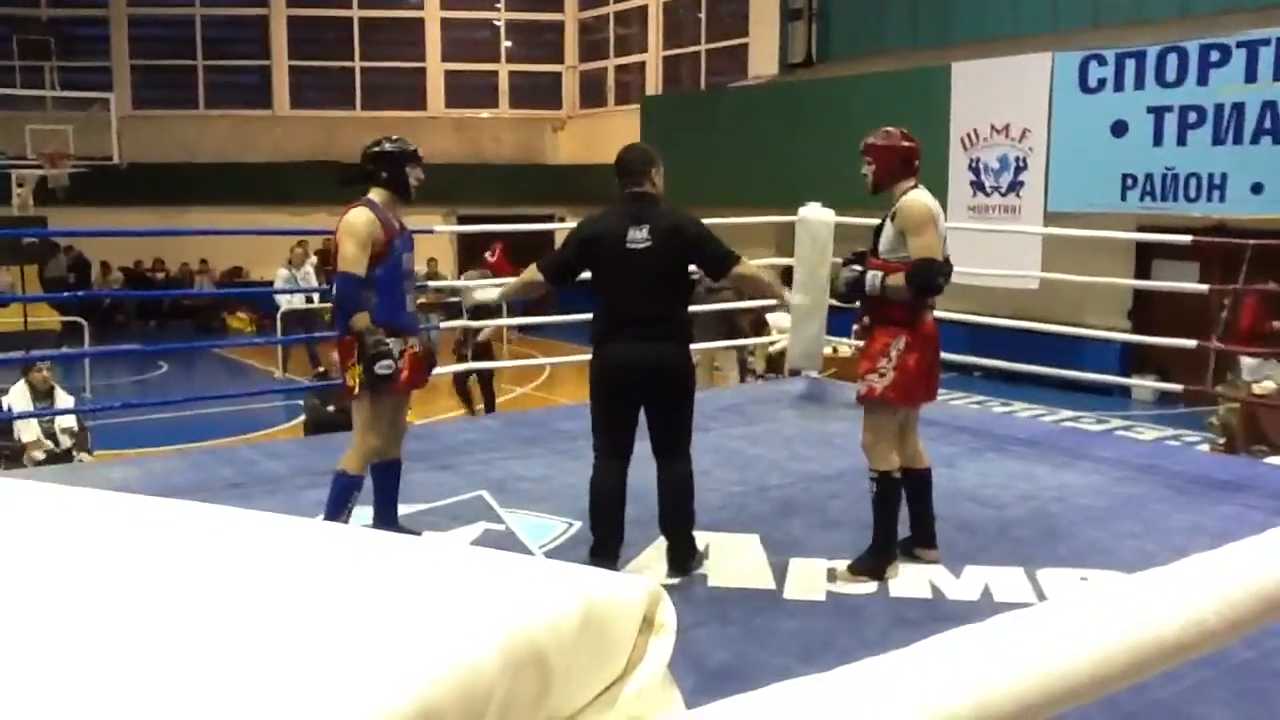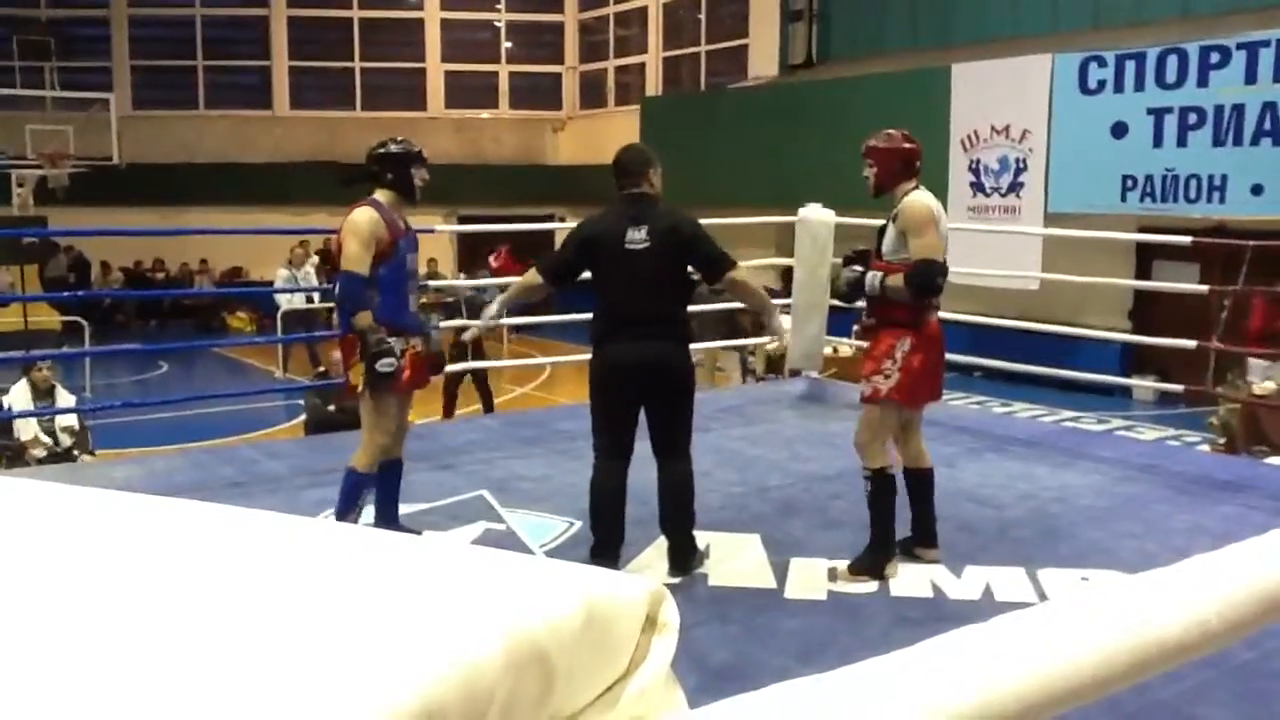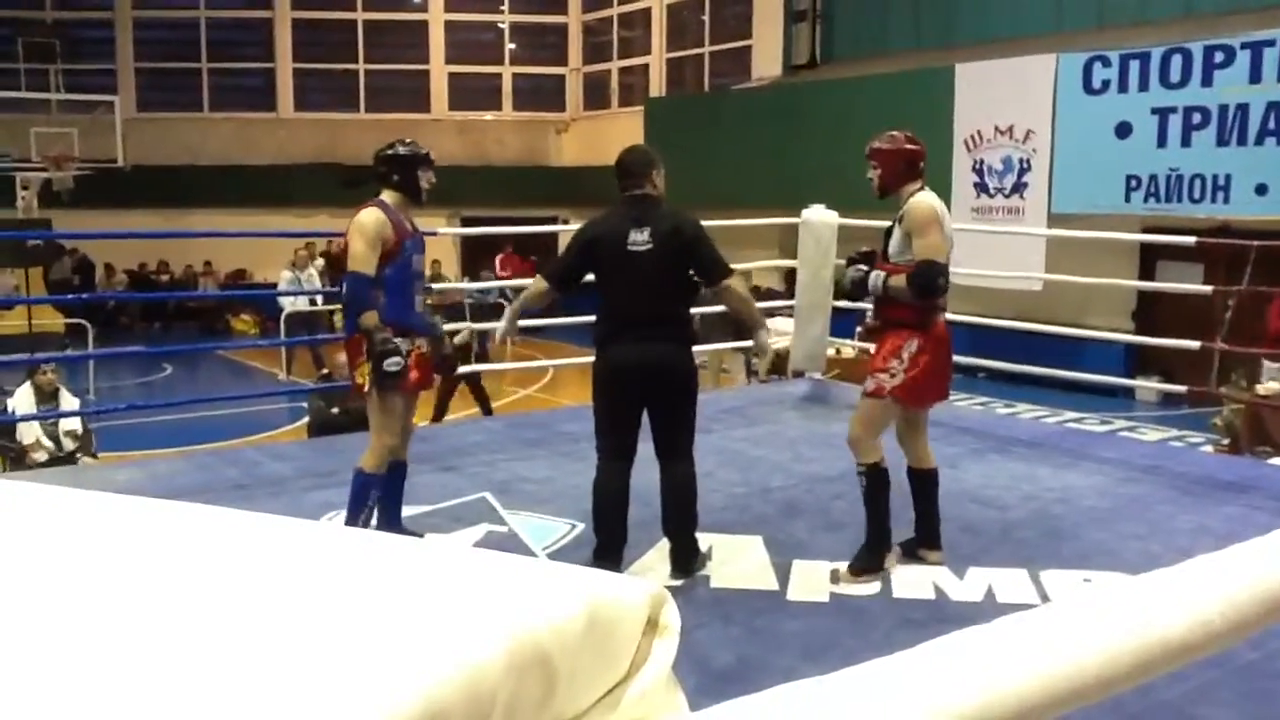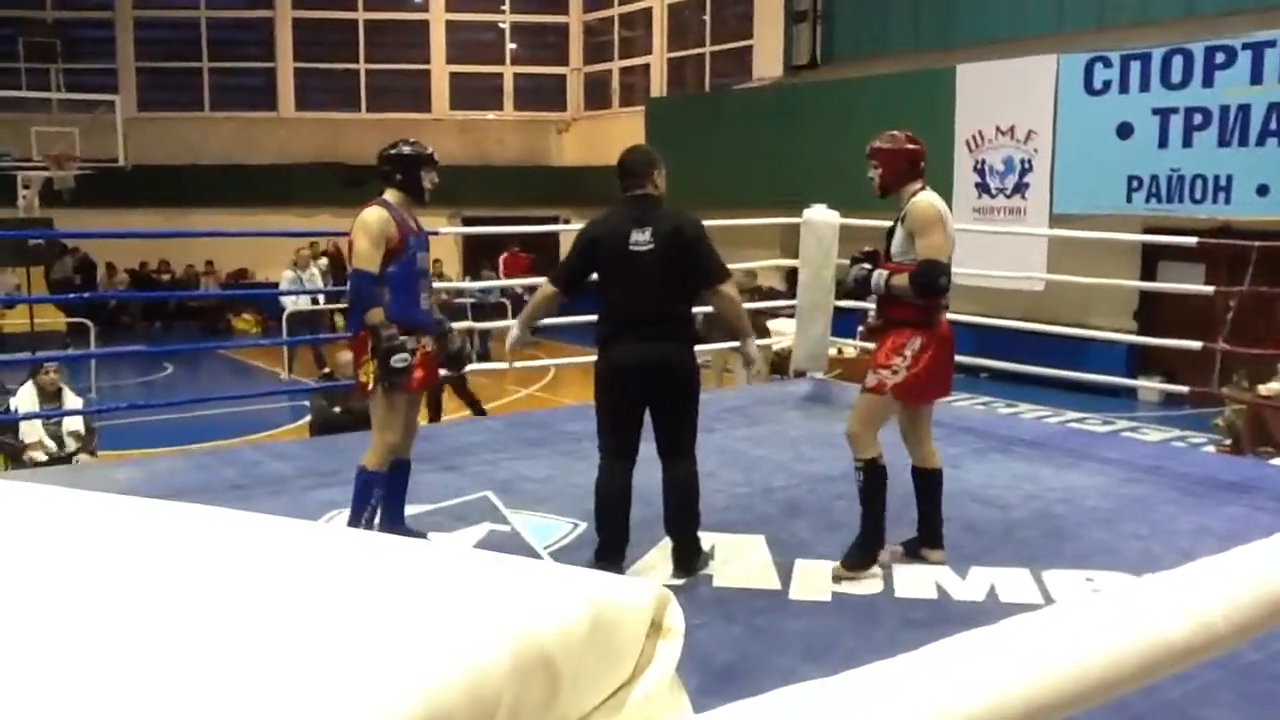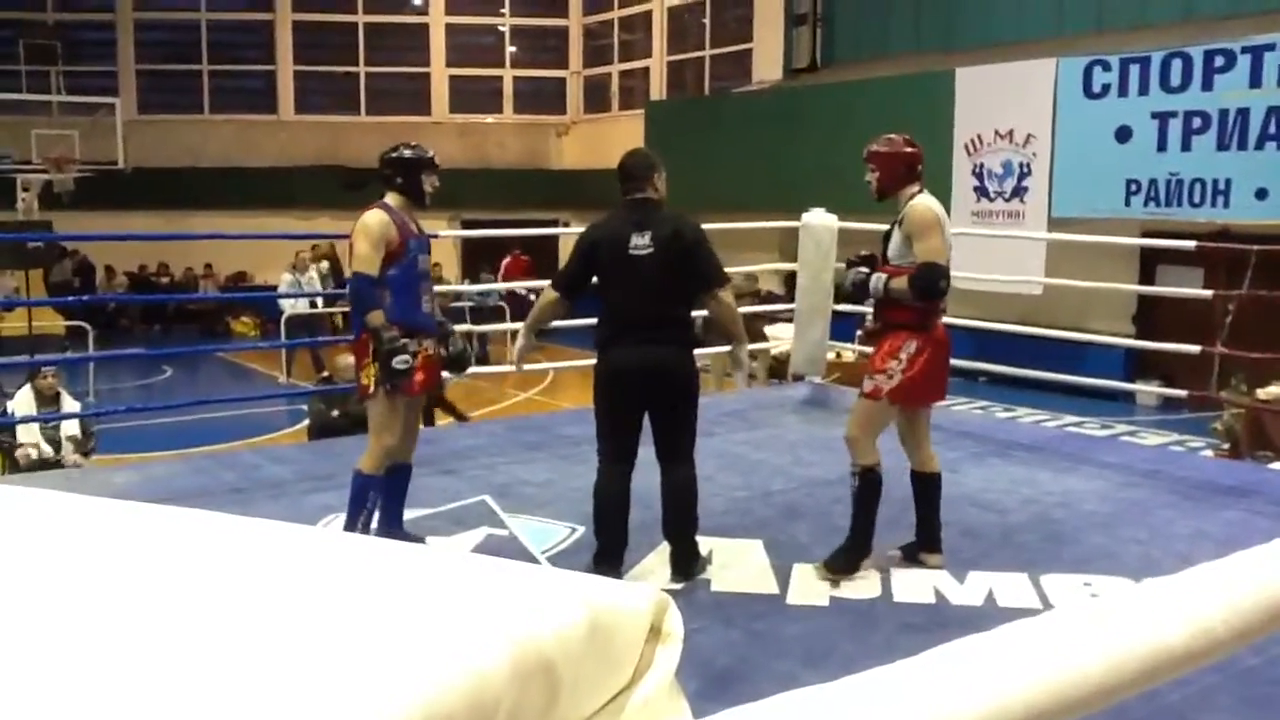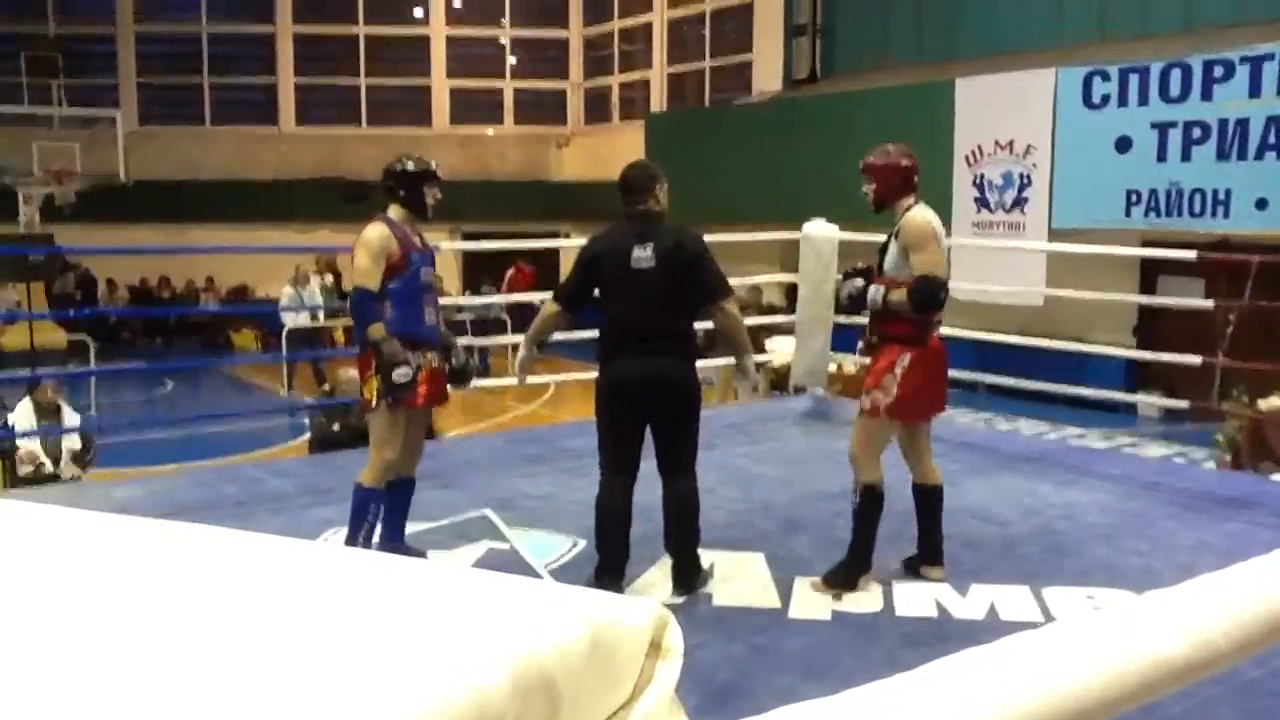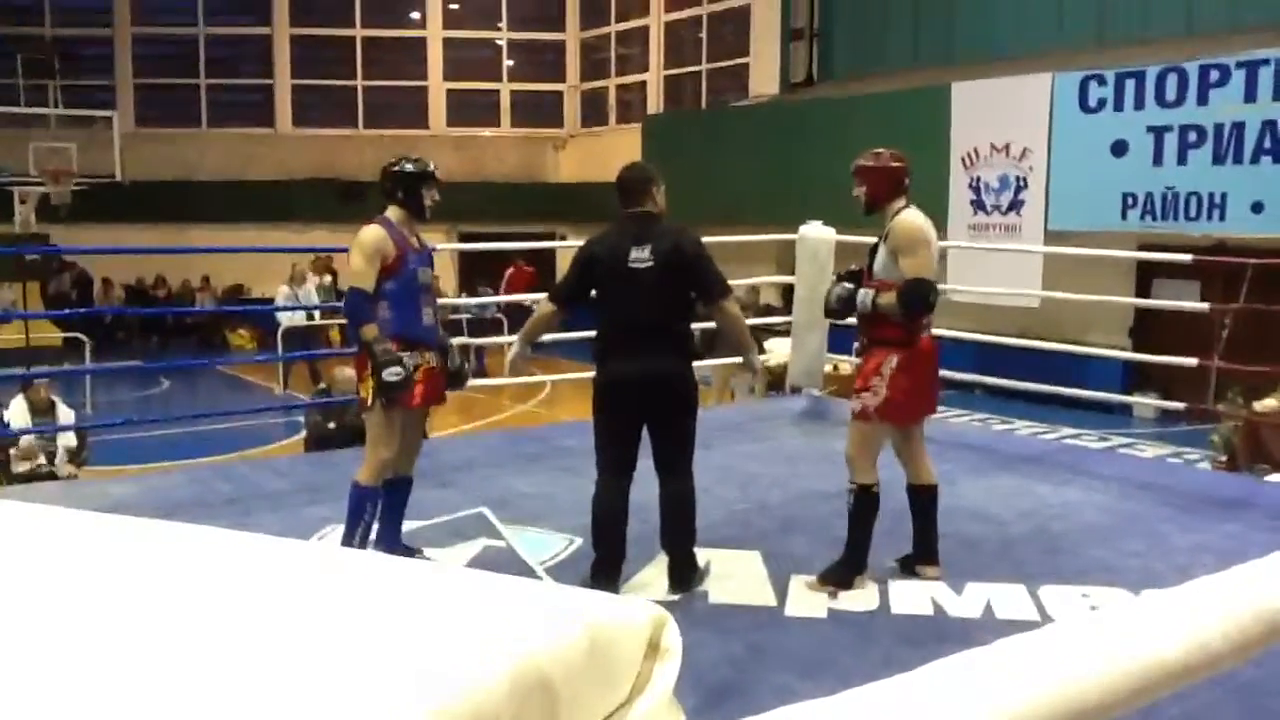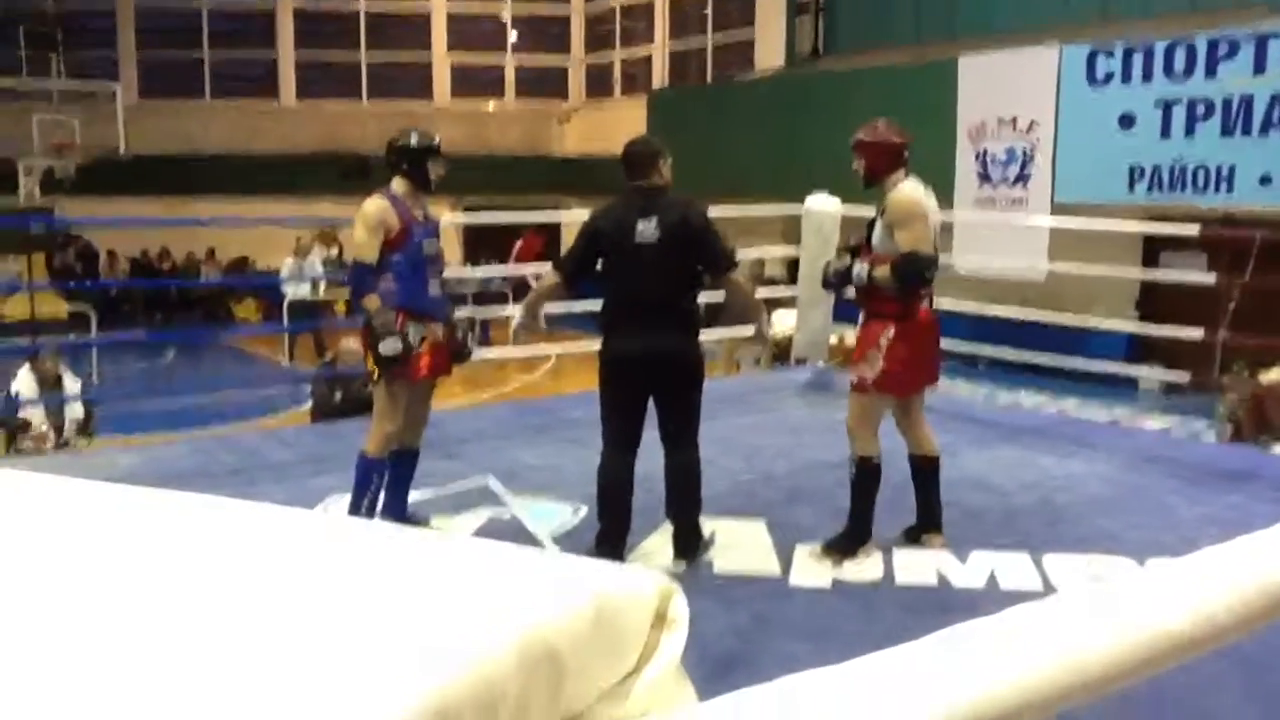
dt=0.1s
person 1, frame 1
left shoulder: (913, 206)
right shoulder: (909, 205)
left elbow: (929, 278)
left wrist: (870, 282)
right wrist: (868, 267)
left hip: (900, 338)
right hip: (903, 334)
left knee: (877, 443)
right knee: (904, 437)
left ankle: (882, 555)
right ankle: (923, 538)
person 1, frame 2
left shoulder: (915, 207)
right shoulder: (911, 206)
left elbow: (928, 280)
left wrist: (870, 282)
right wrist: (868, 266)
left hip: (904, 338)
right hip: (905, 334)
left knee: (870, 441)
right knee: (907, 437)
left ankle: (880, 553)
right ankle: (923, 538)
person 1, frame 3
left shoulder: (920, 208)
right shoulder: (916, 207)
left elbow: (930, 282)
left wrist: (873, 281)
right wrist: (874, 267)
left hip: (912, 340)
right hip: (910, 335)
left knee: (862, 435)
right knee: (913, 437)
left ankle: (876, 550)
right ankle: (927, 540)
person 1, frame 4
left shoulder: (922, 208)
right shoulder: (917, 207)
left elbow: (932, 281)
left wrist: (876, 280)
right wrist: (876, 266)
left hip: (915, 338)
right hip: (912, 334)
left knee: (861, 430)
right knee: (917, 436)
left ankle: (869, 545)
right ankle: (930, 540)
person 1, frame 5
left shoulder: (920, 211)
right shoulder: (915, 210)
left elbow: (932, 284)
left wrist: (874, 283)
right wrist: (874, 269)
left hip: (910, 341)
right hip: (911, 337)
left knee: (860, 436)
right knee: (916, 439)
left ankle: (857, 550)
right ankle: (928, 544)
person 1, frame 6
left shoulder: (916, 223)
right shoulder: (913, 221)
left elbow: (930, 296)
left wrist: (872, 296)
right wrist: (871, 283)
left hip: (906, 353)
right hip: (908, 349)
left knee: (863, 453)
right knee: (917, 452)
left ankle: (857, 565)
right ankle: (930, 557)
person 1, frame 7
left shoulder: (905, 226)
right shoulder: (911, 223)
left elbow: (920, 299)
left wrist: (862, 299)
right wrist: (863, 283)
left hip: (896, 355)
right hip: (907, 351)
left knee: (859, 456)
right knee: (912, 451)
left ankle: (853, 565)
right ankle: (925, 556)
person 1, frame 8
left shoulder: (901, 199)
right shoulder: (915, 193)
left elbow: (916, 272)
left wrist: (858, 273)
right wrist: (864, 261)
left hip: (895, 326)
right hip: (910, 322)
left knee: (861, 427)
right knee: (912, 422)
left ankle: (857, 535)
right ankle: (929, 525)
person 2, frame 1
left shoulder: (596, 226)
right shoulder: (680, 224)
left elbow: (542, 274)
right elbow: (737, 272)
left wrist: (501, 294)
right wrist: (781, 295)
left hip: (613, 358)
right hip: (669, 357)
left knee: (609, 460)
right knee: (674, 457)
left ankle: (604, 557)
right ankle: (681, 553)
person 2, frame 2
left shoulder: (594, 228)
right shoulder: (678, 225)
left elbow: (542, 278)
right elbow: (729, 276)
left wrist: (501, 303)
right wrist: (768, 311)
left hip: (612, 357)
right hip: (668, 357)
left knee: (610, 460)
right knee: (674, 457)
left ankle: (605, 557)
right ankle: (682, 553)
person 2, frame 3
left shoulder: (598, 229)
right shoulder: (681, 225)
left elbow: (548, 285)
right elbow: (726, 285)
left wrist: (511, 317)
right wrist: (759, 329)
left hip: (616, 358)
right hip: (671, 357)
left knee: (613, 460)
right knee: (676, 459)
left ankle: (608, 558)
right ankle: (684, 555)
person 2, frame 4
left shoulder: (600, 229)
right shoulder: (682, 226)
left elbow: (555, 288)
right elbow: (721, 290)
left wrist: (521, 326)
right wrist: (747, 339)
left hip: (618, 358)
right hip: (673, 357)
left knee: (615, 460)
right knee: (679, 458)
left ankle: (609, 558)
right ankle: (687, 554)
person 2, frame 5
left shoulder: (600, 232)
right shoulder: (682, 229)
left elbow: (558, 294)
right elbow: (717, 295)
left wrist: (526, 334)
right wrist: (739, 345)
left hip: (617, 362)
right hip: (672, 360)
left knee: (614, 464)
right knee: (677, 462)
left ankle: (608, 562)
right ankle: (685, 558)
person 2, frame 6
left shoulder: (602, 245)
right shoulder: (684, 241)
left elbow: (559, 306)
right elbow: (722, 307)
left wrist: (528, 346)
right wrist: (745, 355)
left hip: (619, 374)
right hip: (674, 373)
left knee: (616, 477)
right knee: (679, 475)
left ankle: (609, 575)
right ankle: (686, 572)
person 2, frame 7
left shoulder: (599, 246)
right shoulder: (682, 242)
left elbow: (555, 306)
right elbow: (721, 305)
left wrist: (522, 342)
right wrist: (748, 350)
left hip: (616, 374)
right hip: (671, 373)
left knee: (612, 476)
right knee: (675, 474)
left ankle: (605, 574)
right ankle: (682, 570)
person 2, frame 8
left shoulder: (605, 219)
right shoulder: (688, 215)
left elbow: (560, 277)
right elbow: (728, 278)
left wrist: (527, 311)
right wrist: (758, 317)
left hip: (622, 347)
right hip: (677, 346)
left knee: (618, 448)
right knee: (681, 446)
left ankle: (610, 544)
right ankle: (687, 540)
person 3, frame 1
left shoulder: (395, 221)
right shoulder: (361, 219)
right elbow: (348, 290)
left wrist: (417, 339)
right wrist: (371, 343)
left hip: (399, 343)
right hip: (372, 346)
left knee: (393, 436)
right knee: (368, 442)
left ankle: (386, 523)
person 3, frame 2
left shoulder: (401, 222)
right shoulder: (366, 219)
right elbow: (351, 289)
left wrist: (421, 338)
right wrist: (373, 341)
left hip: (403, 343)
right hip: (376, 345)
left knee: (396, 436)
right knee: (377, 440)
left ankle: (387, 523)
right ankle: (342, 528)
person 3, frame 3
left shoulder: (407, 223)
right shoulder: (371, 220)
right elbow: (357, 289)
left wrist: (432, 336)
right wrist: (380, 341)
left hip: (409, 343)
right hip: (380, 346)
left knee: (401, 438)
right knee: (384, 441)
left ankle: (390, 524)
right ankle: (354, 532)
person 3, frame 4
left shoulder: (412, 223)
right shoulder: (375, 218)
right elbow: (361, 287)
left wrist: (438, 331)
right wrist: (385, 338)
left hip: (414, 342)
right hip: (385, 344)
left knee: (405, 437)
right knee: (386, 440)
left ankle: (392, 523)
right ankle: (357, 531)
person 3, frame 5
left shoulder: (414, 226)
right shoulder: (376, 221)
right elbow: (361, 289)
left wrist: (446, 334)
right wrist: (388, 339)
left hip: (419, 345)
right hip: (387, 348)
left knee: (406, 442)
right knee: (383, 444)
left ankle: (390, 527)
right ankle: (354, 536)
person 3, frame 6
left shoulder: (419, 240)
right shoulder: (378, 235)
right elbow: (363, 303)
left wrist: (448, 348)
right wrist: (388, 352)
left hip: (422, 359)
right hip: (391, 361)
left knee: (410, 455)
right knee: (384, 457)
left ankle: (392, 541)
right ankle: (356, 550)
person 3, frame 7
left shoulder: (419, 241)
right shoulder: (374, 237)
right elbow: (357, 303)
left wrist: (446, 349)
right wrist: (380, 352)
left hip: (422, 359)
right hip: (391, 360)
left knee: (407, 455)
right knee: (381, 457)
left ankle: (389, 540)
right ankle: (352, 549)
person 3, frame 8
left shoulder: (425, 215)
right shoulder: (378, 209)
right elbow: (360, 275)
left wrist: (448, 325)
right wrist: (380, 324)
left hip: (427, 331)
right hip: (396, 332)
left knee: (414, 426)
right knee: (387, 429)
left ankle: (395, 510)
right ankle: (359, 519)
